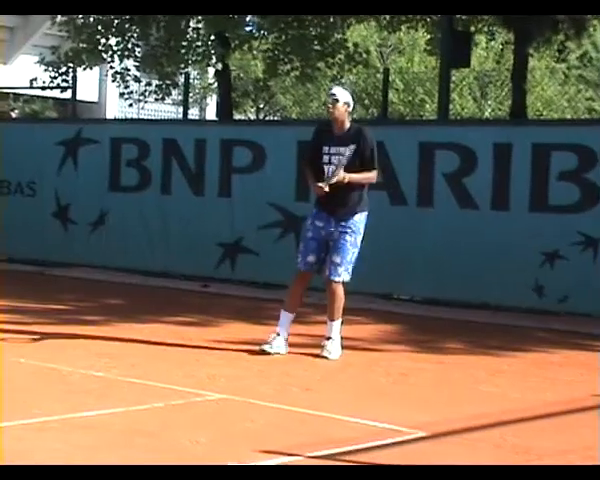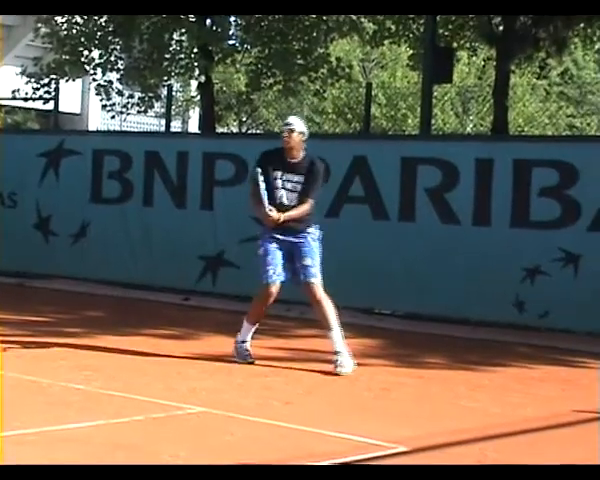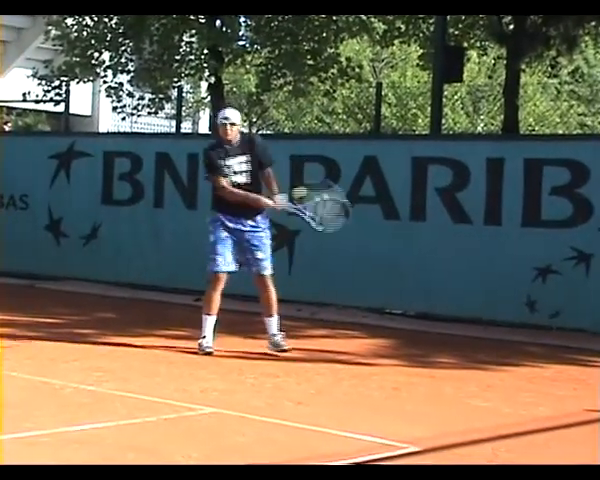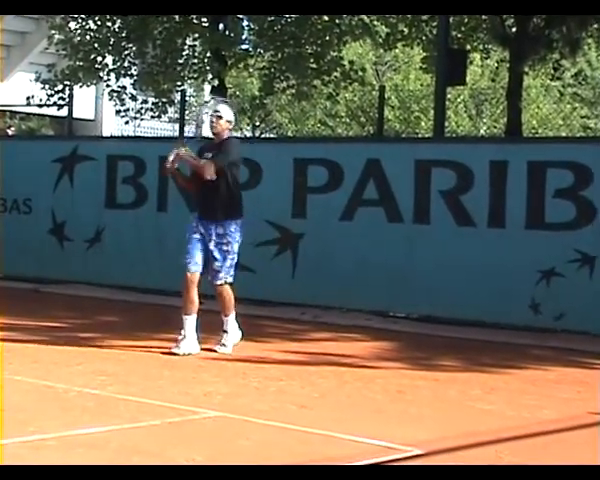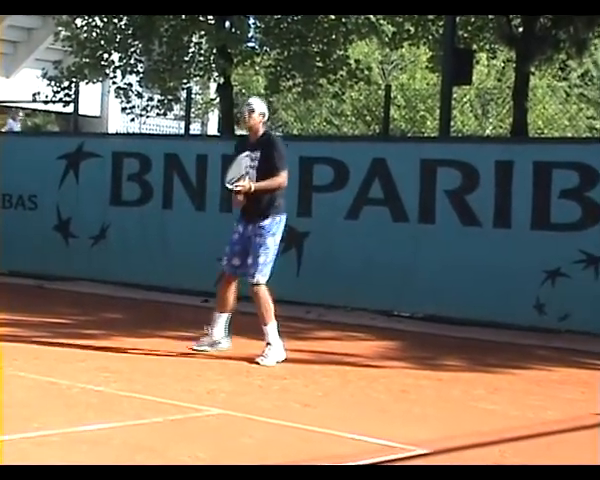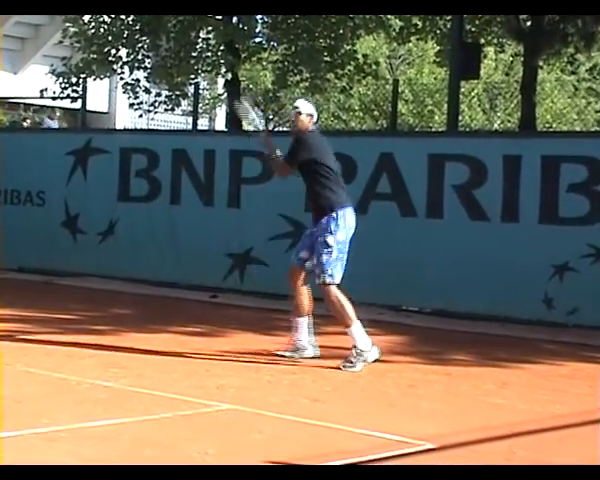
dt=0.7s
person 1, frame 1
left shoulder: (362, 136)
right shoulder: (320, 135)
left elbow: (372, 175)
right elbow: (309, 169)
left wrist: (347, 177)
right wrist: (316, 184)
left hip: (350, 216)
right hip: (321, 213)
left knee: (334, 280)
right knee: (302, 275)
left ankle: (333, 339)
right ankle: (280, 336)
person 1, frame 2
left shoulder: (314, 166)
right shoulder: (267, 158)
left elbow: (307, 204)
right elbow: (255, 194)
left wrist: (284, 215)
right wrist: (266, 215)
left hip: (304, 234)
right hip: (273, 235)
left knee: (315, 290)
right knee: (270, 290)
left ankle: (342, 352)
right ankle: (243, 341)
person 1, frame 3
left shoulder: (253, 143)
right shoulder: (212, 152)
left elbow: (268, 174)
right elbow: (224, 190)
left wrist: (274, 196)
right wrist: (253, 199)
left hip: (255, 220)
right hip: (224, 220)
left knee: (264, 277)
right knee: (219, 278)
left ankle: (274, 335)
right ankle: (206, 336)
person 1, frame 4
left shoulder: (230, 145)
right shoulder: (205, 148)
left elbow: (207, 171)
right elbow: (194, 185)
left wrist: (185, 157)
right wrist: (174, 170)
left hip: (227, 224)
right hip: (202, 221)
left knee: (220, 282)
right knee: (190, 277)
left ankle: (231, 331)
right ankle: (188, 338)
person 1, frame 5
left shoulder: (272, 143)
right shoulder: (241, 145)
left elbow: (282, 180)
left wrist: (253, 187)
right wrist: (239, 193)
left hip: (269, 220)
right hip: (246, 219)
left knee: (257, 284)
right knee: (228, 276)
left ankle: (274, 345)
right ankle: (217, 335)
person 1, frame 6
left shoulder: (304, 139)
right shoulder: (318, 139)
left elbow: (283, 171)
left wrist: (272, 155)
right wrist: (279, 157)
left hip: (336, 217)
right hip: (326, 218)
left knee: (327, 285)
right knee: (296, 274)
left ankle: (364, 348)
right ankle: (303, 342)
